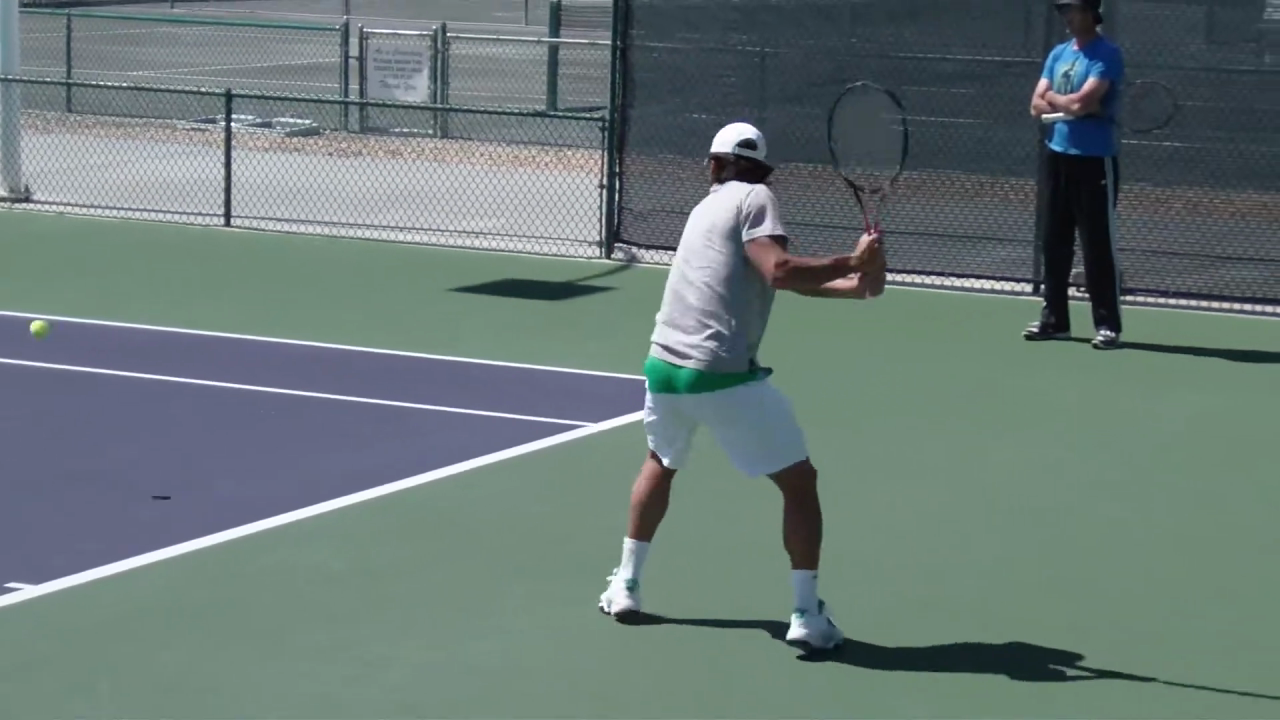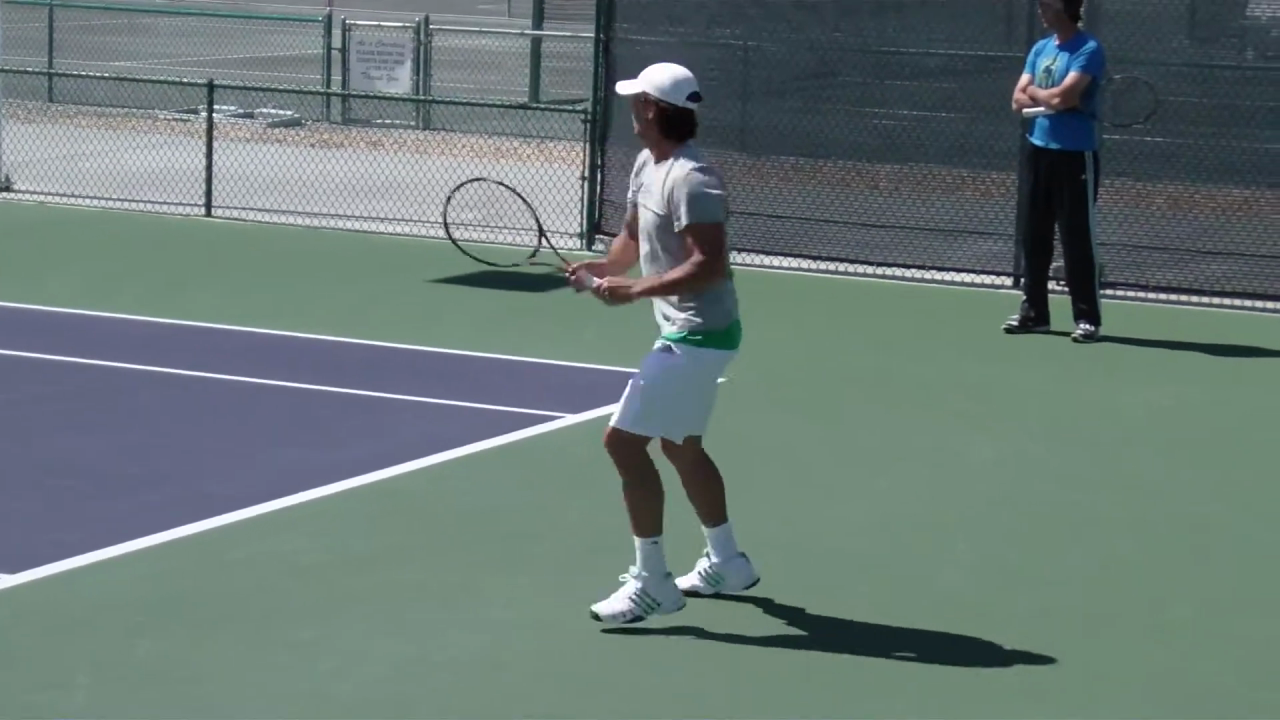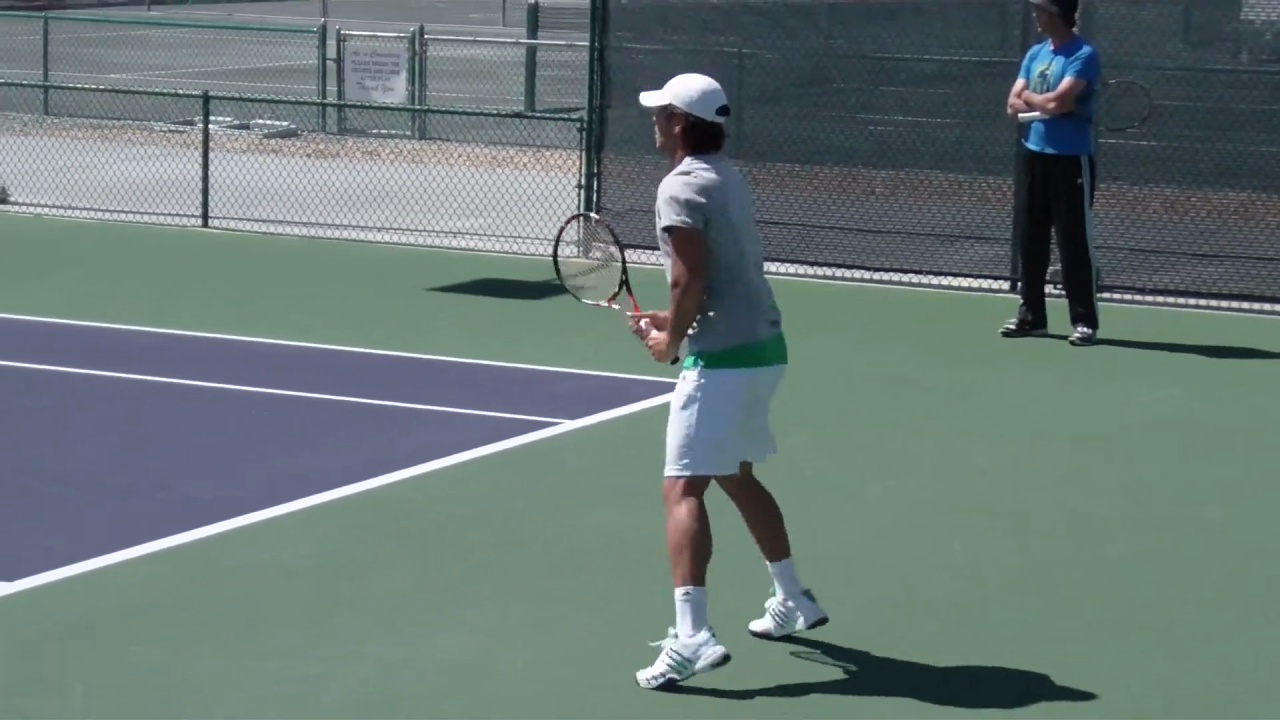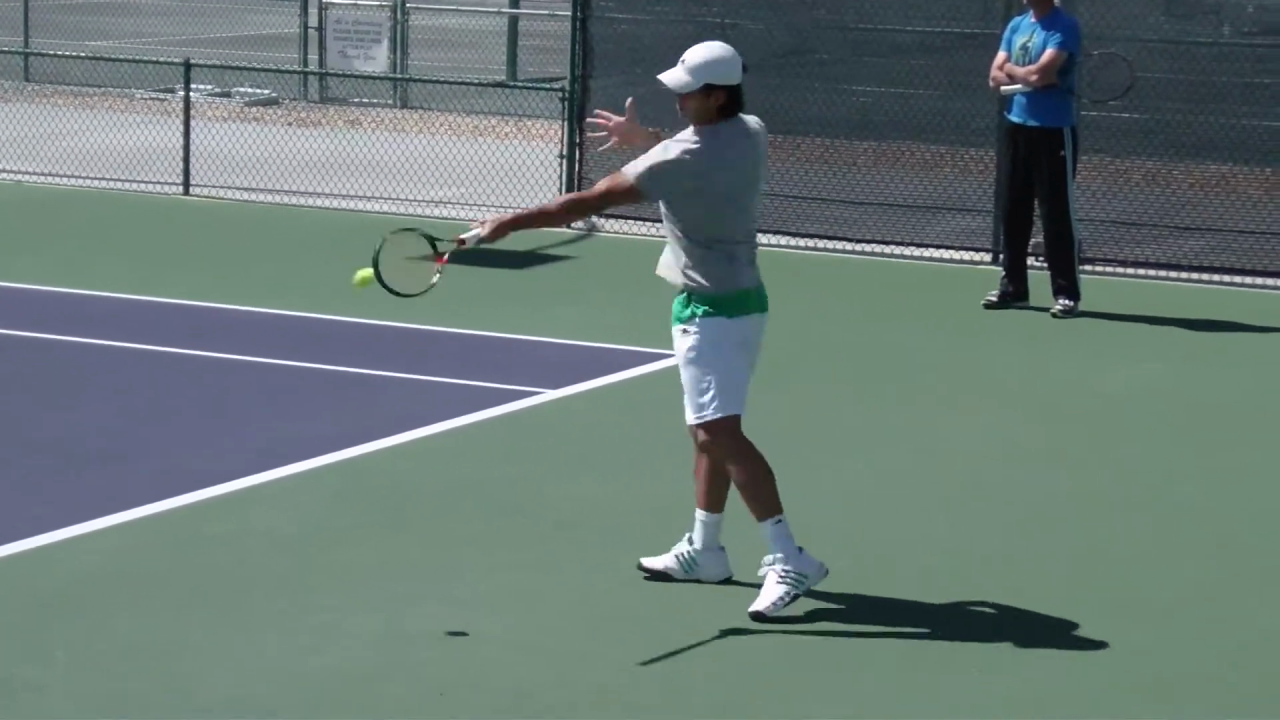
dt=1s
person 1, frame 1
left shoulder: (704, 208)
right shoulder: (755, 200)
left elbow: (763, 279)
right elbow: (779, 272)
left wrist: (852, 285)
right wrist: (852, 261)
left hip: (664, 368)
right hip: (726, 376)
left knee: (659, 464)
right knee: (800, 483)
left ankle: (625, 585)
right ankle: (807, 614)
person 1, frame 2
left shoulder: (693, 178)
right shoulder: (647, 164)
left elbow: (710, 267)
right elbow: (630, 242)
left wrist: (635, 290)
right wrist: (599, 267)
left hip: (699, 337)
right hip: (687, 334)
left knee: (622, 440)
right knee: (683, 446)
left ankle: (651, 580)
right ankle: (727, 561)
person 1, frame 3
left shoulder: (679, 186)
right shoulder: (725, 178)
left elbow: (689, 277)
left wrist: (671, 337)
right wrist: (669, 315)
left hip: (722, 359)
right hip: (764, 348)
left knee: (683, 490)
right knee: (735, 476)
left ankle: (692, 638)
right ankle: (793, 600)
person 1, frame 4
left shoulder: (687, 156)
right shoulder: (751, 131)
left elbow: (596, 199)
left wrist: (514, 221)
right wrist: (634, 134)
left hip: (714, 310)
right hip: (740, 301)
left knee: (721, 435)
right knee: (711, 430)
left ankle: (788, 561)
right ankle: (704, 549)
person 2, frame 1
left shoulder: (1107, 55)
right shoulder: (1057, 53)
left elbow: (1080, 102)
right elbow: (1037, 105)
left wrist: (1053, 97)
right wrist: (1069, 105)
left hip: (1094, 161)
right hip: (1057, 156)
left knee: (1098, 245)
right knee: (1054, 241)
left ankle: (1107, 324)
right ankle: (1054, 318)
person 2, frame 2
left shoulder: (1089, 50)
right shoulder: (1040, 48)
left elbow: (1061, 97)
right elbow: (1018, 100)
left wrist: (1034, 90)
right wrist: (1049, 99)
left hip: (1074, 155)
right hip: (1038, 150)
left knee: (1077, 239)
right knee: (1033, 235)
left ankle: (1087, 317)
right ankle: (1034, 311)
person 2, frame 3
left shoulder: (1083, 54)
right shoulder: (1035, 53)
left elbow: (1057, 101)
right elbow: (1013, 105)
left wrist: (1030, 97)
right wrist: (1046, 105)
left hip: (1070, 160)
right hip: (1034, 156)
left knee: (1074, 243)
right knee: (1029, 239)
left ankle: (1085, 321)
right ankle: (1031, 314)
person 2, frame 4
left shoulder: (1064, 26)
left elbow: (1039, 74)
right elbow: (995, 76)
left wrist: (1011, 69)
right wrist: (1026, 76)
left hip: (1053, 132)
right hip: (1016, 127)
left knee: (1057, 214)
right knee: (1013, 211)
left ankle: (1066, 292)
right ankle: (1012, 286)
